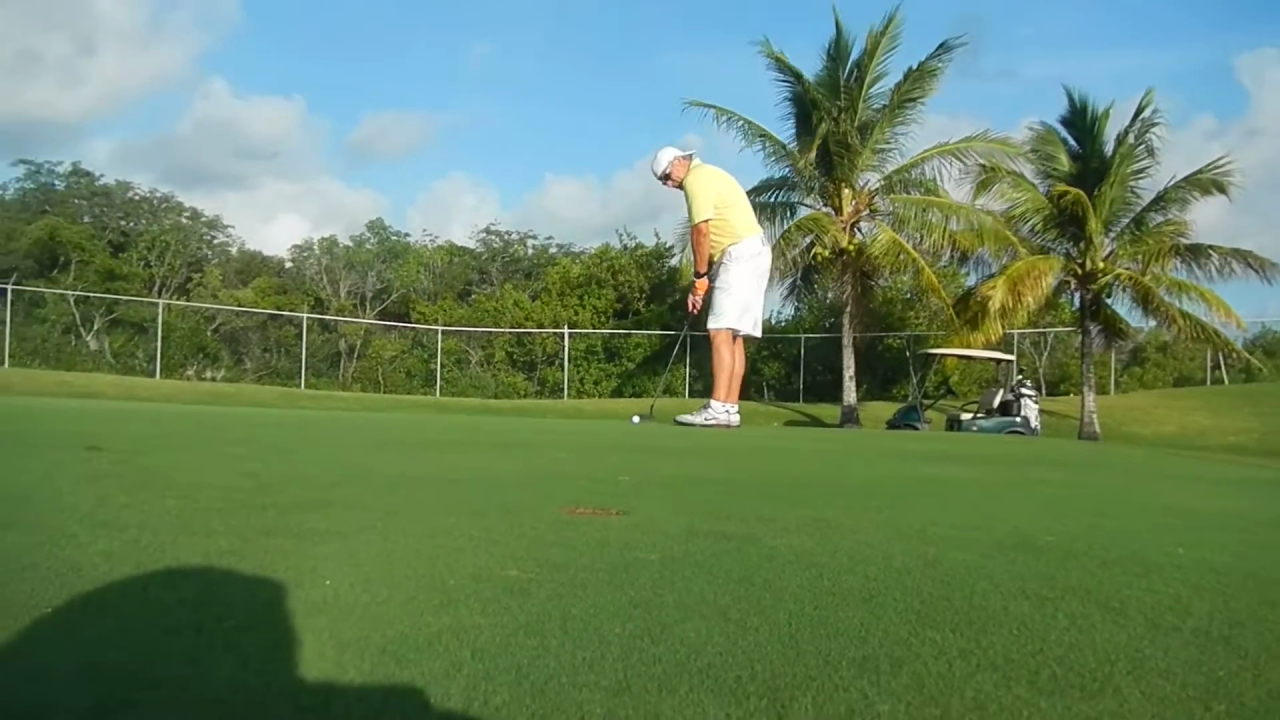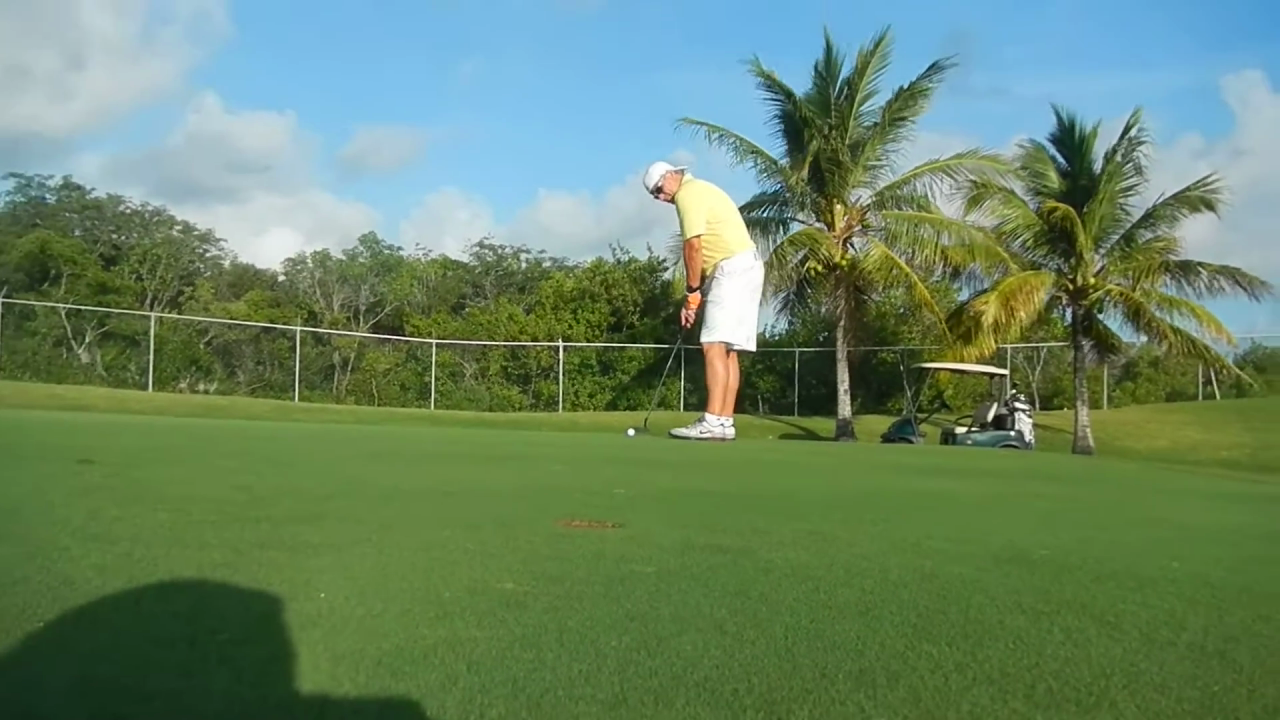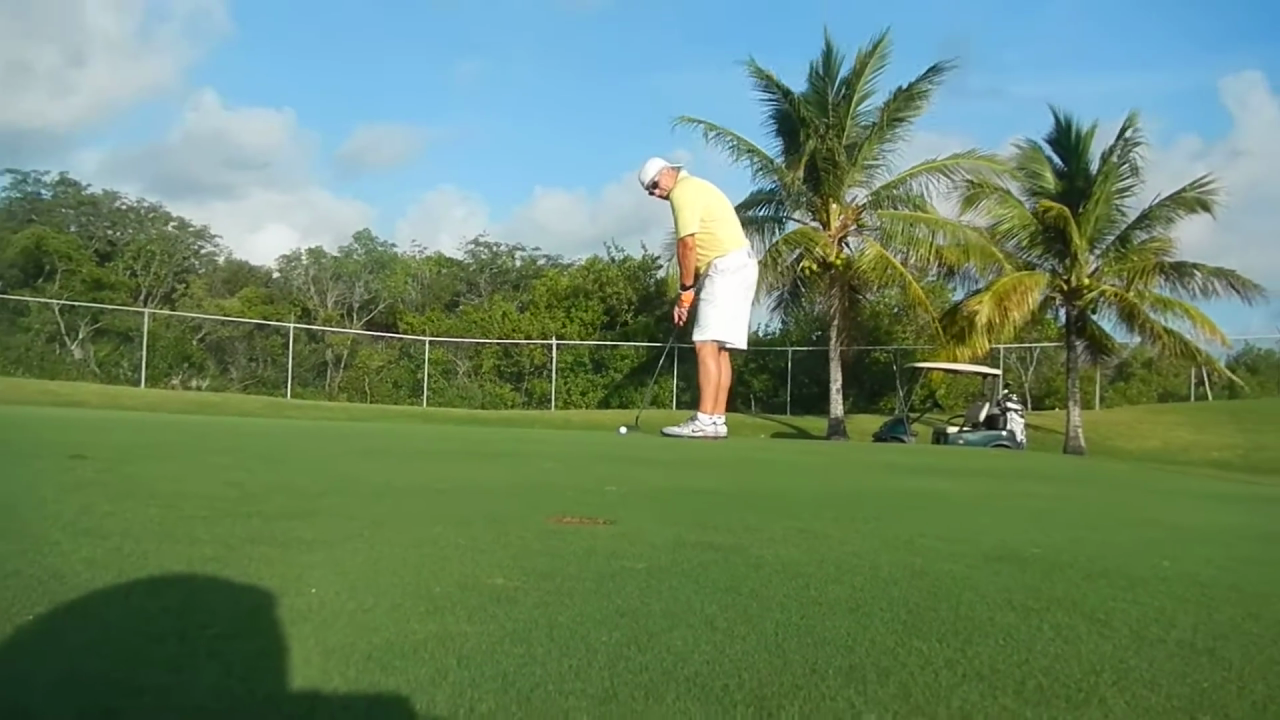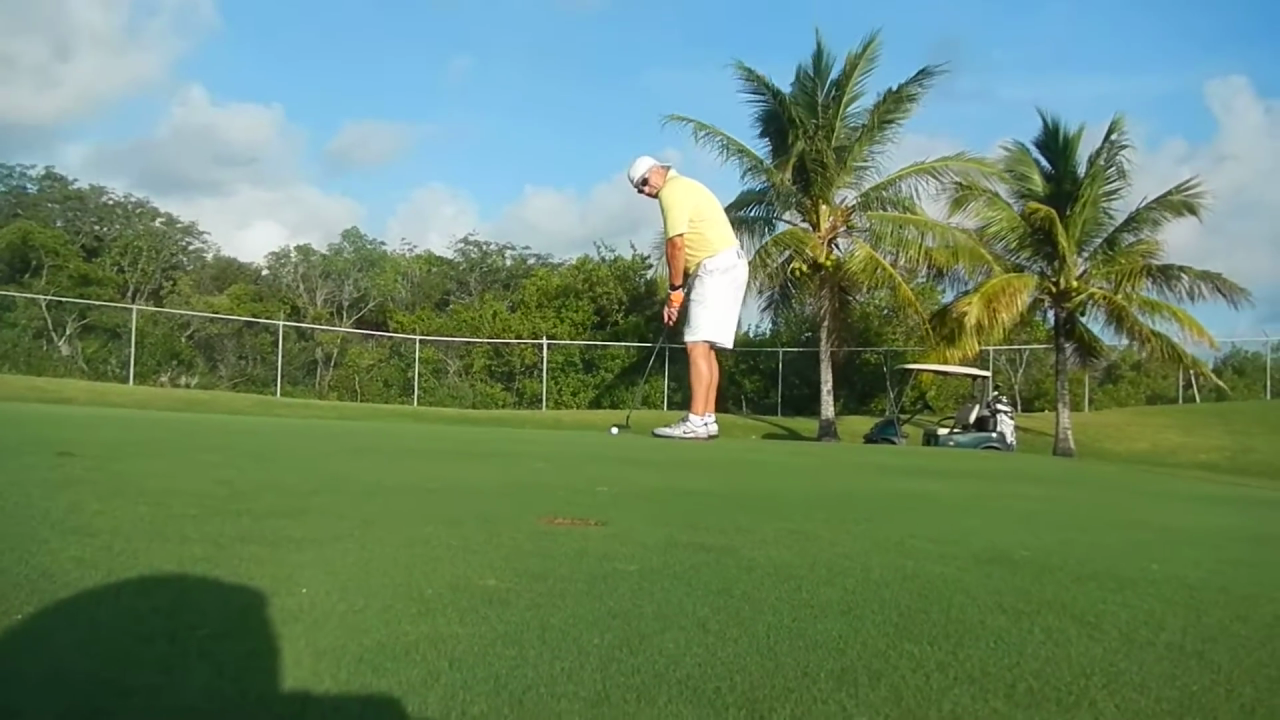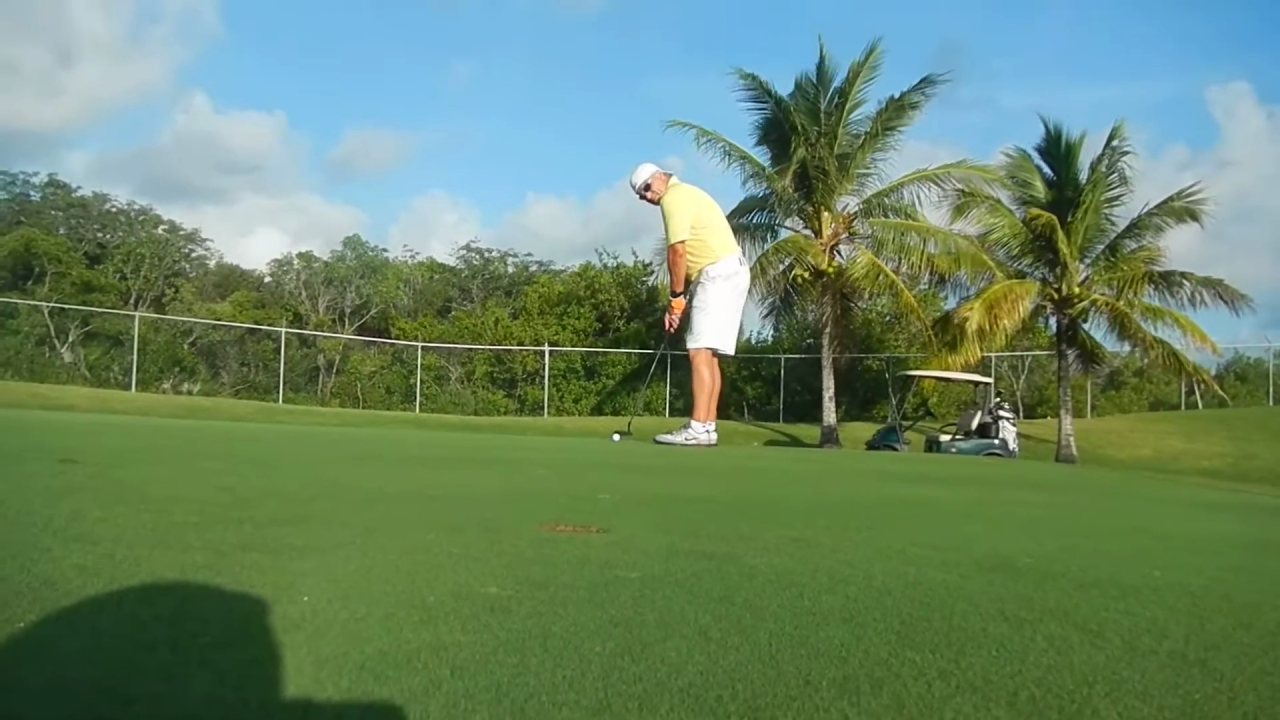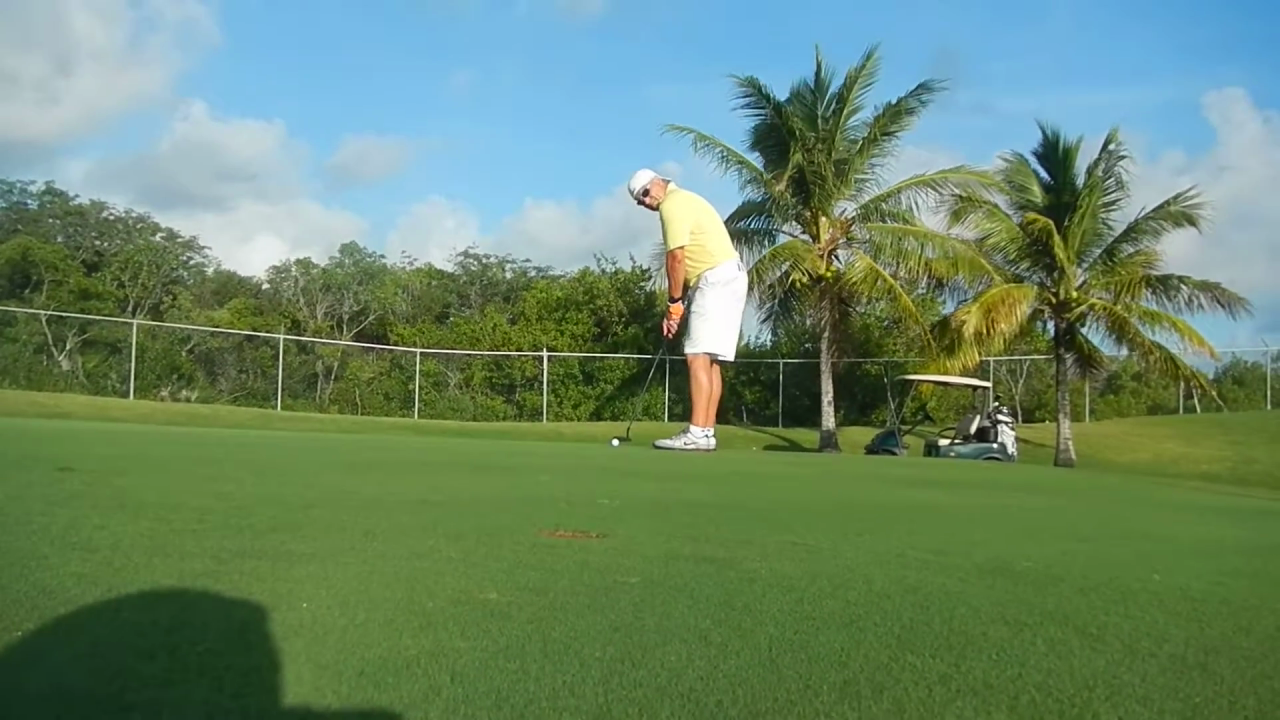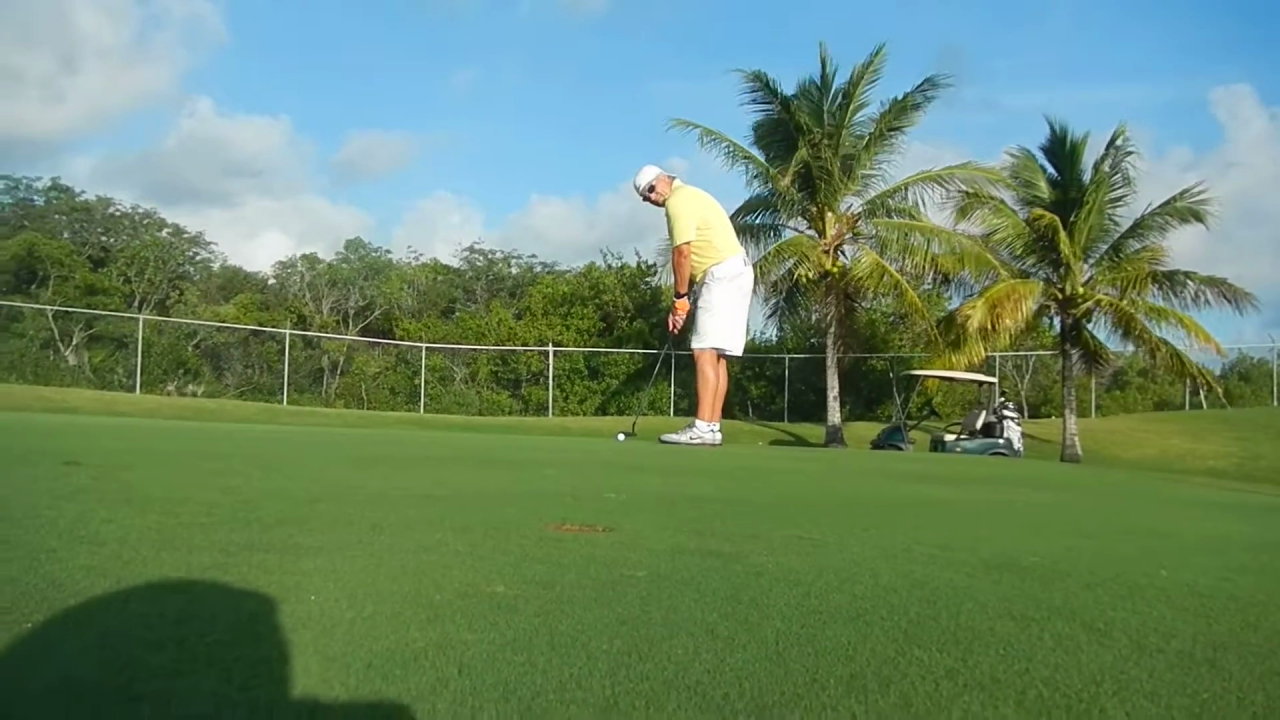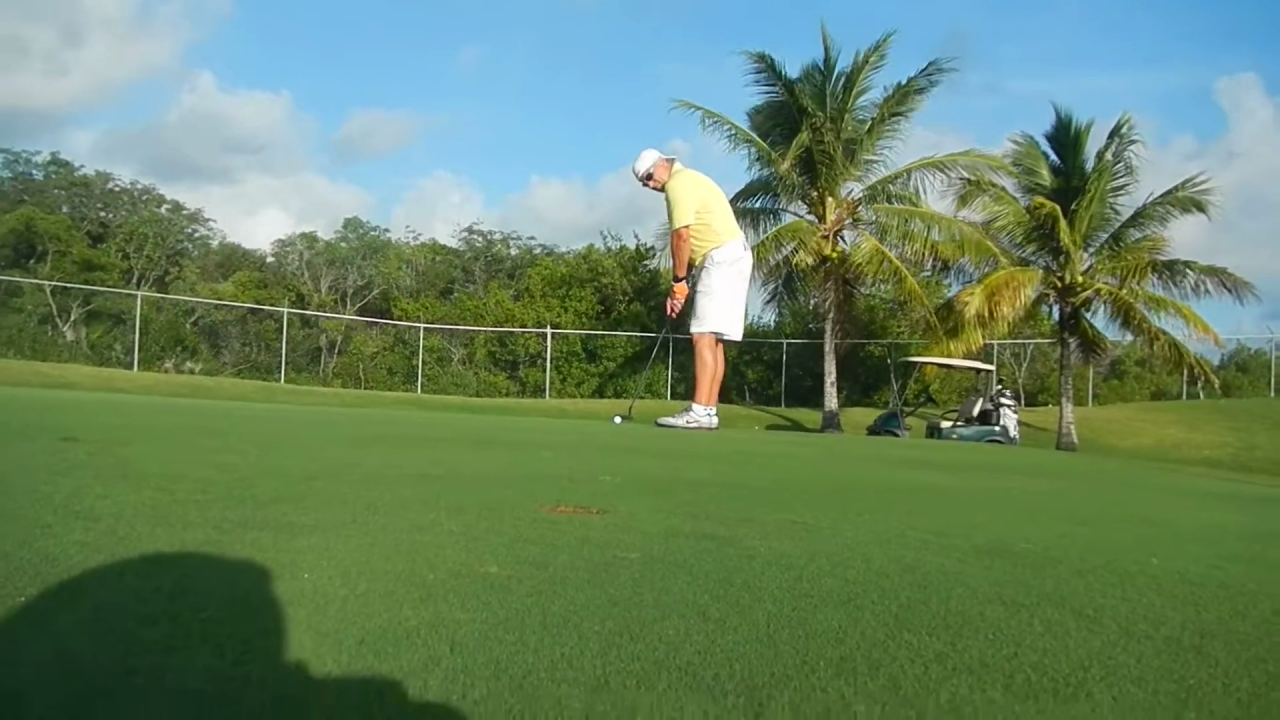
dt=0.1s
person 1, frame 1
left shoulder: (696, 177)
right shoulder: (704, 177)
left elbow: (701, 232)
right elbow: (711, 233)
left wrist: (699, 278)
right wrist: (702, 280)
left hip: (741, 254)
right hip: (746, 254)
left knee: (721, 331)
right knee: (733, 333)
left ankle: (718, 408)
right ankle: (730, 408)
person 1, frame 2
left shoulder: (688, 192)
right shoulder: (697, 192)
left elbow: (693, 247)
right elbow: (703, 249)
left wrist: (692, 292)
right wrist: (694, 294)
left hip: (733, 268)
right hip: (739, 268)
left knee: (714, 345)
right knee: (727, 347)
left ankle: (713, 421)
right ankle: (724, 421)
person 1, frame 3
left shoulder: (683, 190)
right shoulder: (692, 189)
left elbow: (687, 245)
right elbow: (698, 247)
left wrist: (685, 291)
right wrist: (688, 292)
left hip: (728, 267)
right hip: (735, 266)
left knee: (707, 343)
right knee: (718, 346)
left ankle: (704, 421)
right ankle: (717, 419)
person 1, frame 4
left shoulder: (672, 190)
right shoulder: (682, 189)
left elbow: (676, 246)
right elbow: (687, 247)
left wrist: (674, 291)
right wrist: (678, 292)
left hip: (717, 267)
right hip: (725, 266)
left knee: (698, 344)
right knee: (706, 345)
left ankle: (696, 421)
right ankle: (707, 418)
person 1, frame 5
left shoulder: (673, 197)
right shoulder: (683, 196)
left elbow: (677, 253)
right elbow: (688, 254)
left wrist: (676, 297)
right wrist: (680, 298)
left hip: (719, 274)
right hip: (726, 273)
left knee: (701, 351)
right knee: (708, 352)
left ankle: (698, 428)
right ankle: (707, 427)
person 1, frame 6
left shoulder: (673, 203)
right shoulder: (680, 203)
left elbow: (676, 258)
right elbow: (686, 260)
left wrist: (674, 303)
right wrist: (678, 303)
left hip: (717, 279)
right hip: (724, 278)
left knee: (699, 356)
right knee: (708, 358)
left ankle: (697, 433)
right ankle: (706, 432)
person 1, frame 7
left shoulder: (678, 199)
right shoulder: (685, 199)
left elbow: (683, 254)
right elbow: (692, 255)
left wrist: (680, 299)
right wrist: (683, 300)
left hip: (724, 274)
right hip: (727, 275)
left knee: (706, 351)
right knee: (715, 354)
left ankle: (702, 428)
right ankle: (712, 427)
person 1, frame 8
left shoulder: (679, 182)
right shoulder: (686, 182)
left elbow: (682, 238)
right elbow: (691, 240)
left wrist: (678, 283)
right wrist: (681, 284)
left hip: (723, 258)
right hip: (726, 259)
left knee: (704, 335)
right knee: (712, 337)
left ankle: (699, 411)
right ankle: (708, 410)
